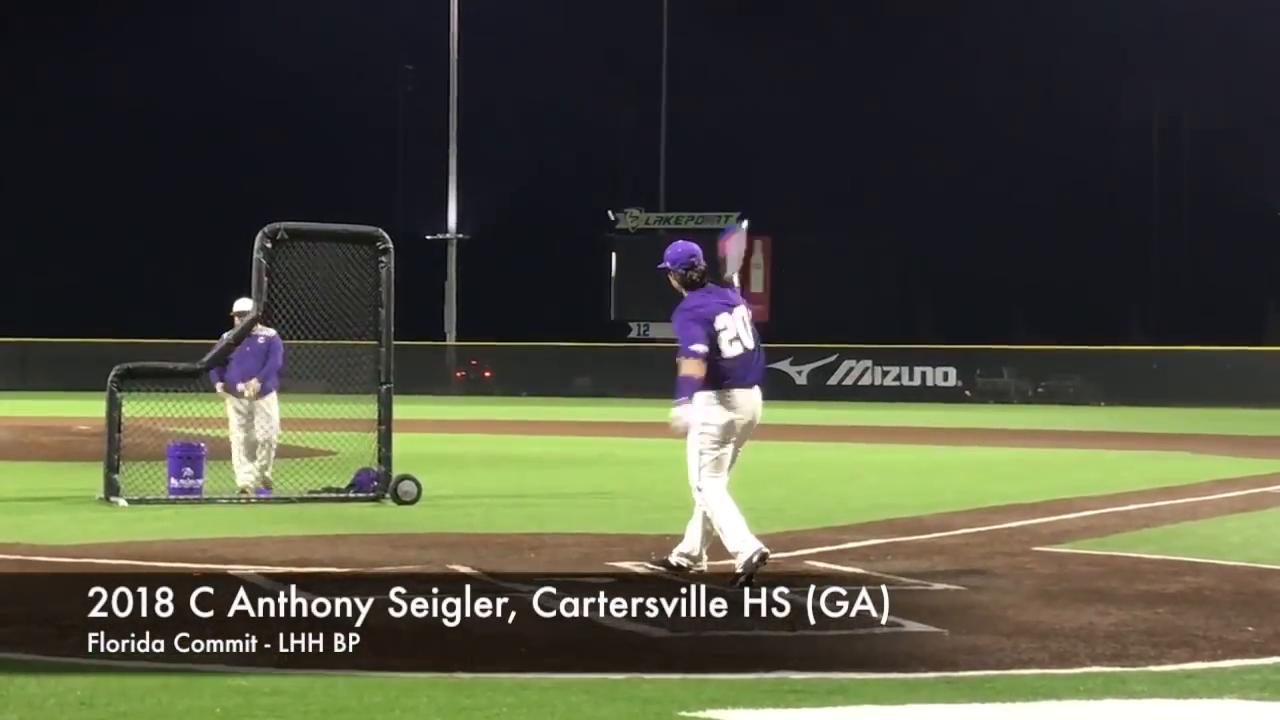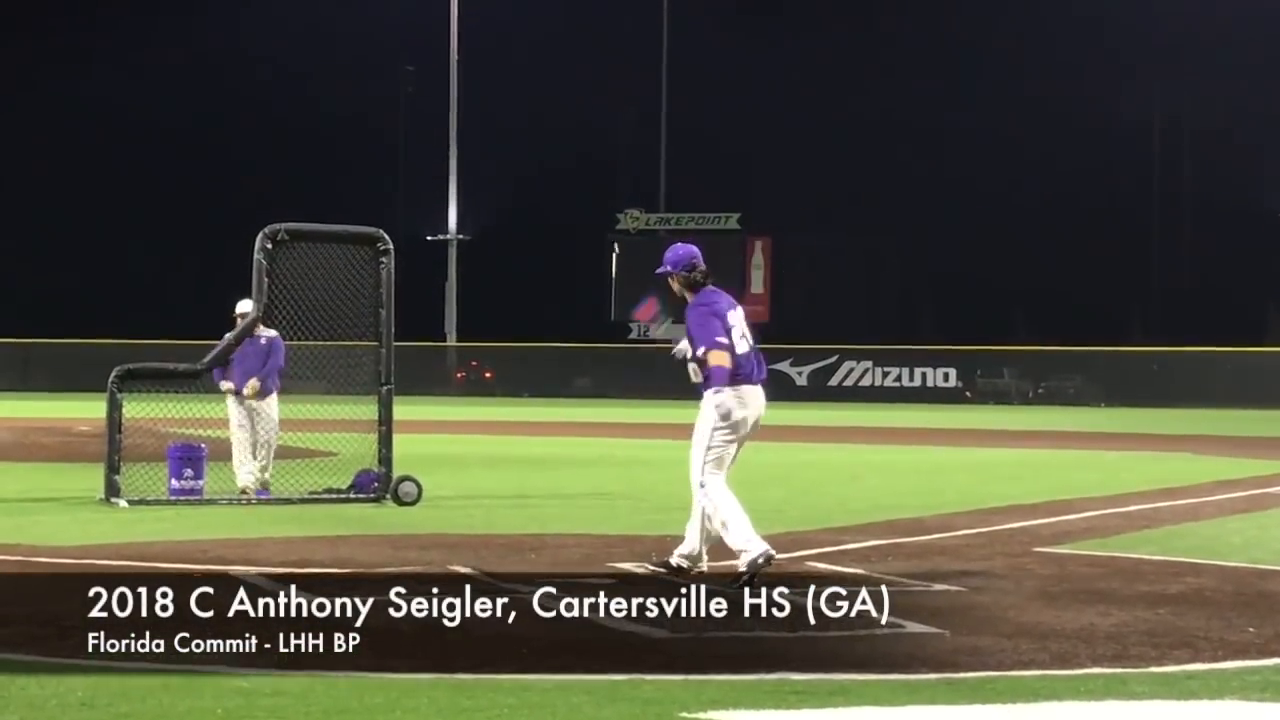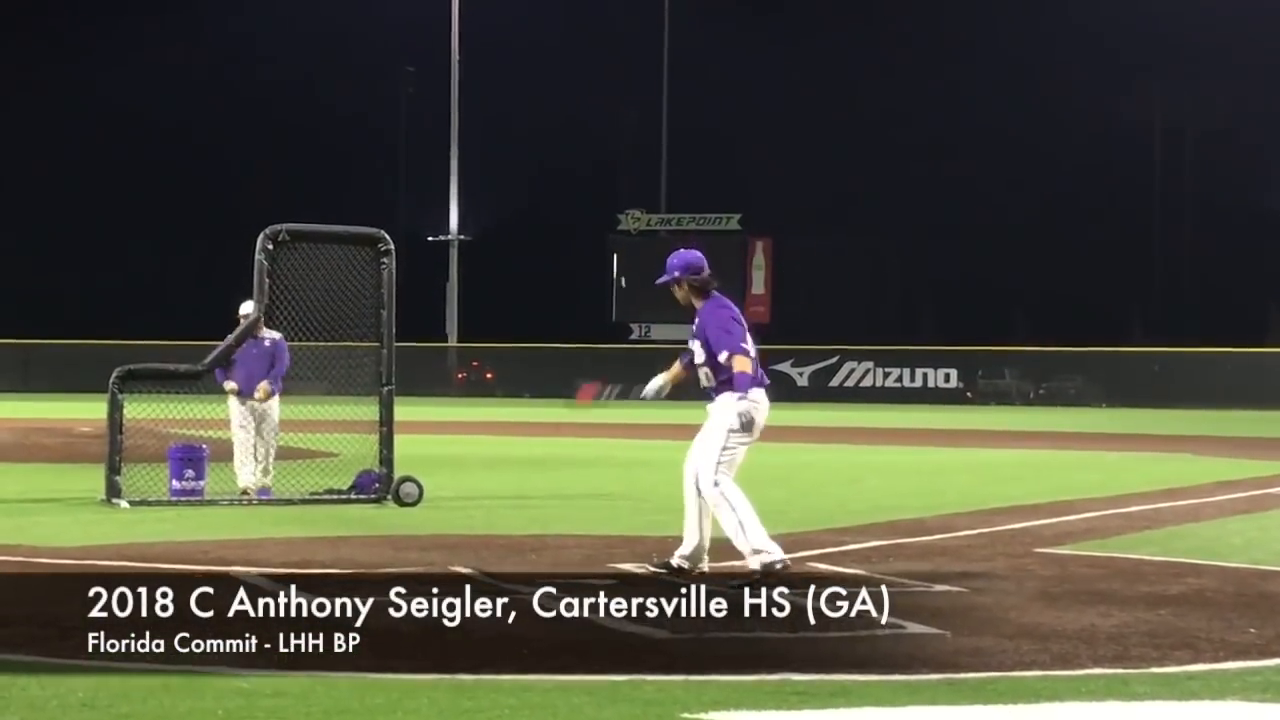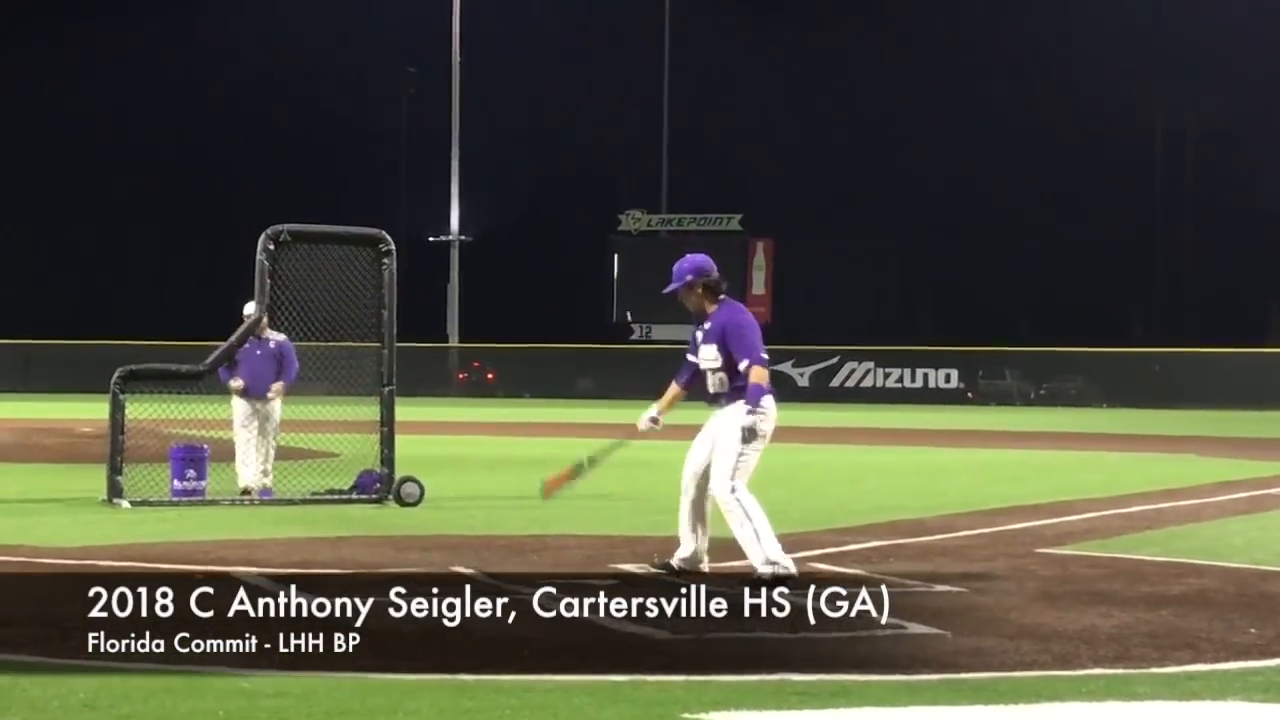
dt=0.1s
person 1, frame 1
left shoulder: (688, 310)
right shoulder: (729, 296)
left elbow: (693, 361)
left wrist: (683, 401)
left hip: (718, 400)
right hip: (749, 396)
left knee: (706, 483)
right knee: (710, 479)
left ankle: (746, 551)
right ankle: (690, 553)
person 1, frame 2
left shoulder: (699, 309)
right shoulder: (720, 298)
left elbow: (717, 350)
left wrist: (719, 390)
right wrist: (690, 345)
left hip: (728, 398)
right hip: (751, 395)
left knee: (707, 481)
right knee: (709, 478)
left ankle: (752, 551)
right ankle: (690, 555)
person 1, frame 3
left shoulder: (715, 315)
right shoulder: (706, 313)
left elbow: (741, 357)
right elbow: (693, 357)
left wrist: (743, 396)
right wrist: (665, 378)
left hip: (739, 404)
right hip: (725, 405)
left knee: (714, 481)
right knee: (694, 473)
left ankle: (766, 556)
right ankle: (690, 556)
person 1, frame 4
left shoulder: (732, 318)
right shoulder: (705, 322)
left elbow: (758, 366)
right elbow: (690, 373)
left wrist: (751, 411)
right wrist: (658, 409)
left hip: (747, 411)
right hip: (726, 411)
left knee: (727, 485)
right knee: (694, 476)
left ankle: (775, 564)
right ankle: (689, 558)
person 2, frame 1
left shoulder: (270, 336)
right shoulder: (228, 338)
left elbow: (275, 362)
right elbow: (216, 364)
left wrist: (258, 380)
right wrist: (218, 382)
left hip: (265, 397)
right hip: (237, 399)
left knee: (268, 437)
right knee: (240, 441)
left ankle: (263, 479)
right ankle: (246, 483)
person 2, frame 2
left shoulder: (272, 337)
right shoulder: (229, 339)
left elbow: (276, 362)
right elbow: (217, 364)
left wrist: (259, 380)
right wrist: (222, 381)
left hip: (266, 398)
right hip: (238, 399)
left knee: (267, 439)
right knee: (241, 442)
left ankle: (262, 481)
right ankle: (246, 484)
person 2, frame 3
left shoulder: (275, 339)
left elbow: (282, 363)
right elbow: (220, 364)
left wrist: (268, 382)
right wrist: (225, 382)
left hip: (268, 399)
right hip: (240, 400)
left knee: (267, 442)
right knee: (243, 442)
left ankle: (263, 483)
right ankle: (246, 485)
person 2, frame 4
left shoulder: (280, 341)
left elbow: (292, 365)
right elbow: (223, 364)
left wrist: (283, 383)
right wrist: (230, 381)
left hip: (271, 400)
right hip: (243, 400)
left knee: (268, 442)
right knee: (245, 442)
left ankle: (264, 483)
right ankle: (248, 485)
